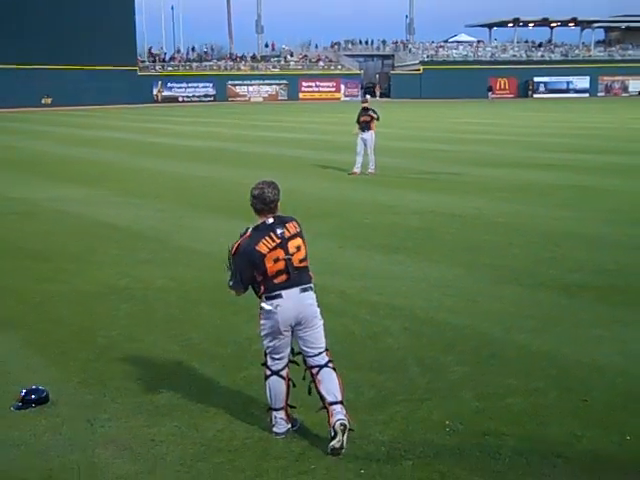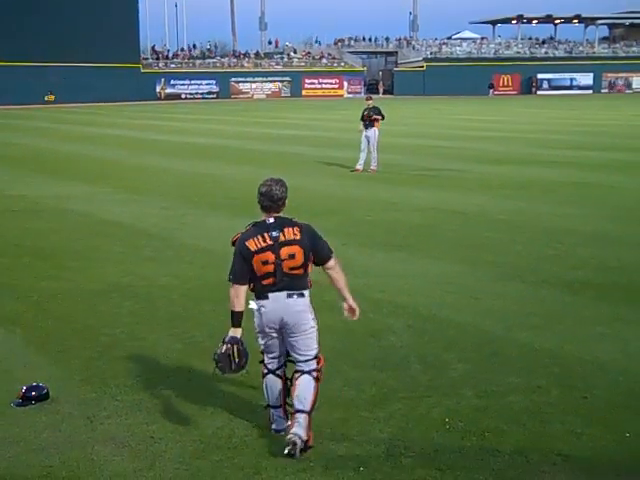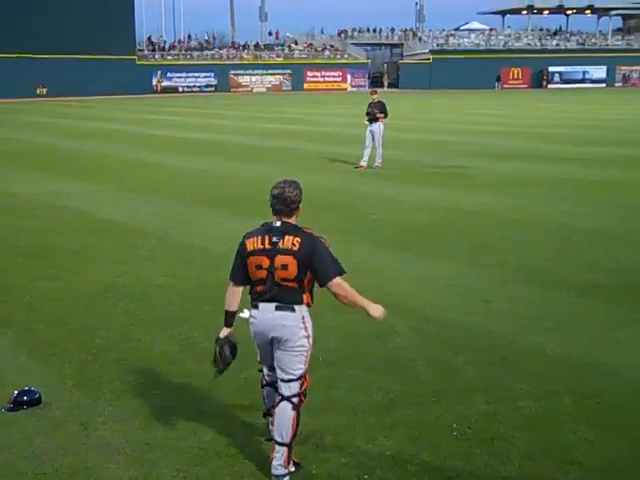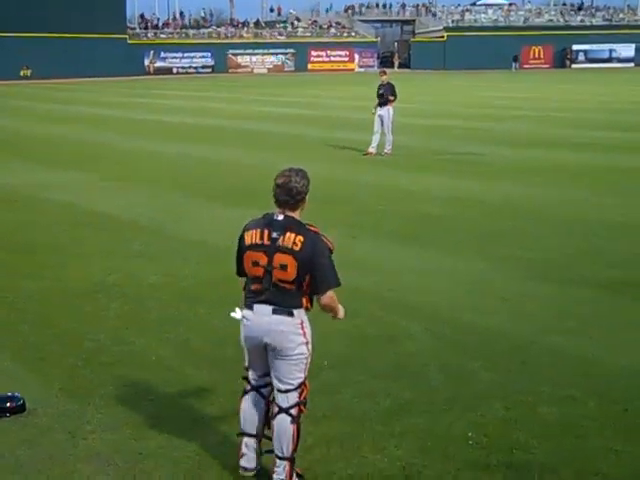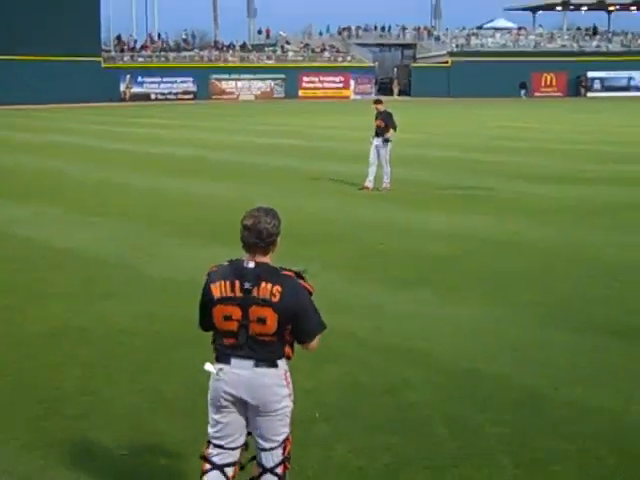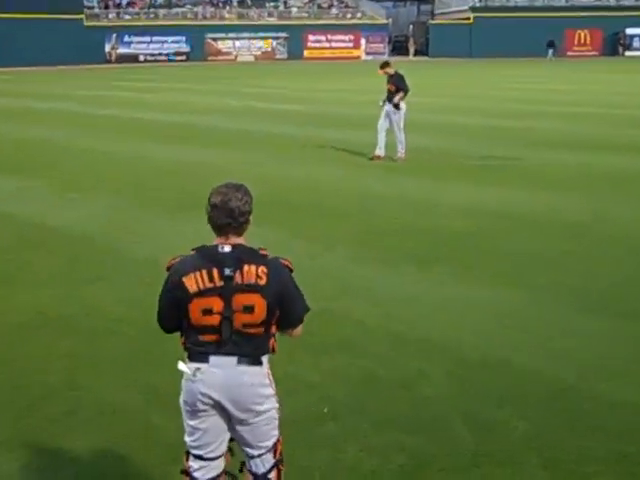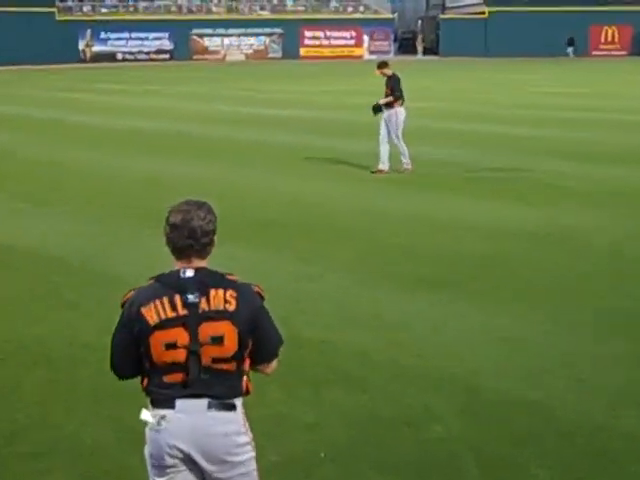
dt=0.3s
person 1, frame 1
left shoulder: (247, 245)
left elbow: (238, 289)
left wrist: (235, 265)
left hip: (275, 307)
right hip: (306, 300)
left knee: (276, 366)
right knee: (319, 361)
left ankle: (280, 421)
person 1, frame 2
left shoulder: (246, 239)
left elbow: (238, 286)
right elbow: (331, 265)
left wrist: (236, 326)
right wrist: (348, 297)
left hip: (266, 308)
right hip: (298, 305)
left knee: (272, 366)
right knee: (307, 367)
left ankle: (278, 419)
person 1, frame 3
left shoulder: (250, 240)
right shoulder: (308, 242)
left elbow: (236, 286)
right elbow: (336, 285)
left wrist: (227, 326)
right wrist: (368, 306)
left hip: (260, 318)
right hip: (292, 320)
left knee: (271, 376)
right knee: (291, 388)
left ankle: (275, 425)
person 1, frame 4
left shoulder: (251, 230)
right shoulder: (312, 241)
right elbow: (326, 297)
right wrist: (337, 310)
left hip: (252, 319)
right hip: (289, 324)
left knee: (256, 384)
right knee: (289, 397)
person 1, frame 5
left shoulder: (216, 278)
right shoulder: (290, 287)
left elbow: (206, 325)
right elbow: (310, 343)
left hip: (226, 375)
right hip: (269, 379)
left knee: (220, 454)
right knee: (272, 456)
person 1, frame 6
left shoulder: (183, 269)
right shoulder: (273, 270)
left elbow: (168, 324)
right elbow: (294, 328)
left hip: (202, 376)
right hip: (251, 376)
person 1, frame 7
left shoulder: (142, 300)
right shoulder: (242, 296)
left elbow: (122, 368)
right elbow: (267, 364)
left hip: (167, 421)
right hip: (224, 420)
